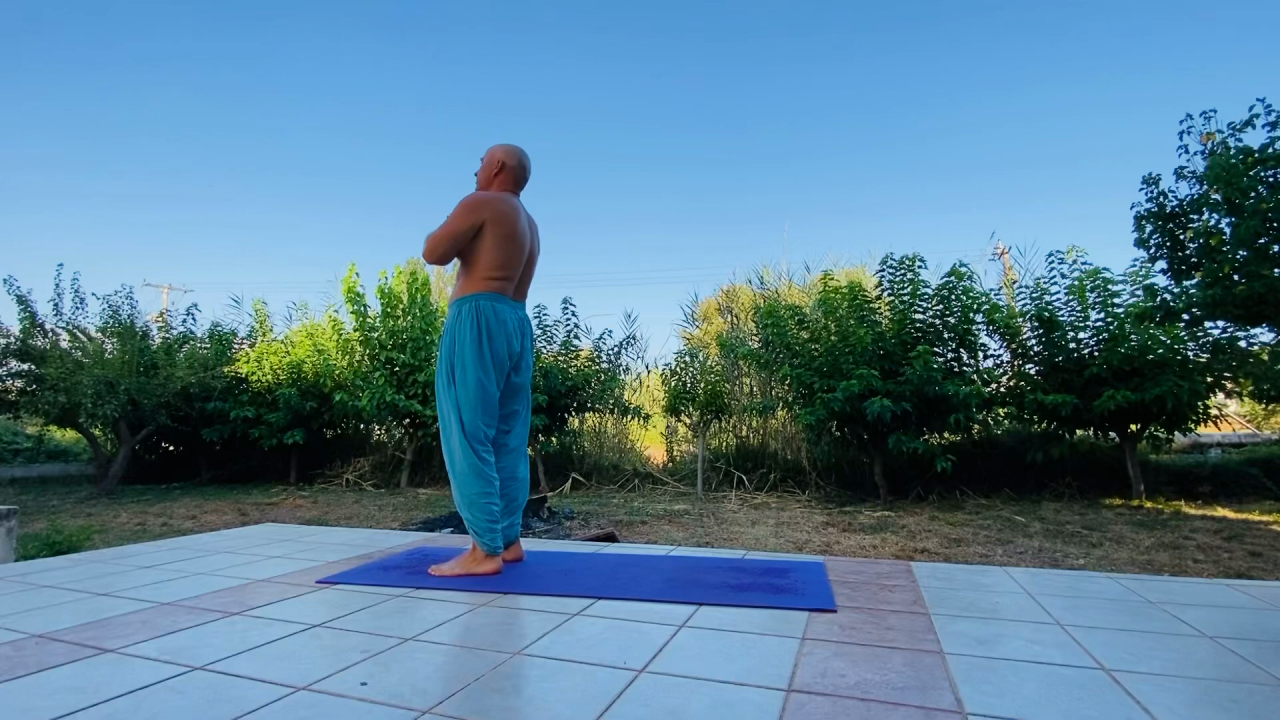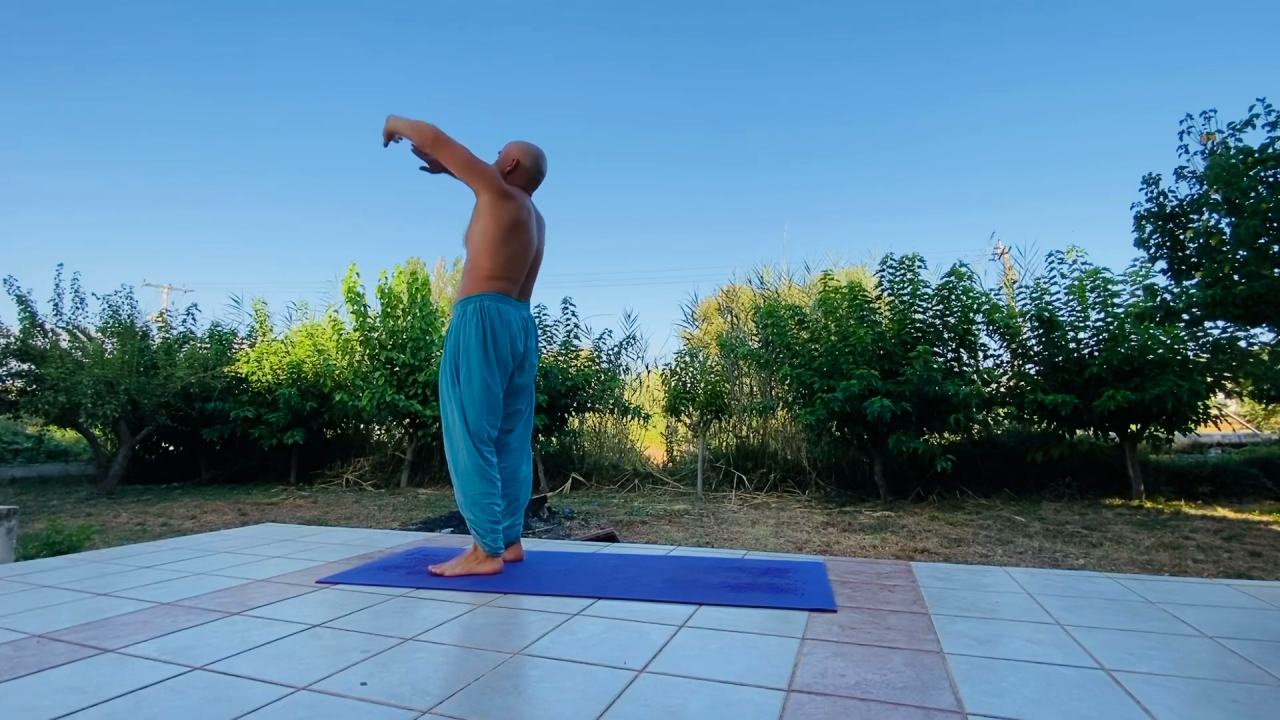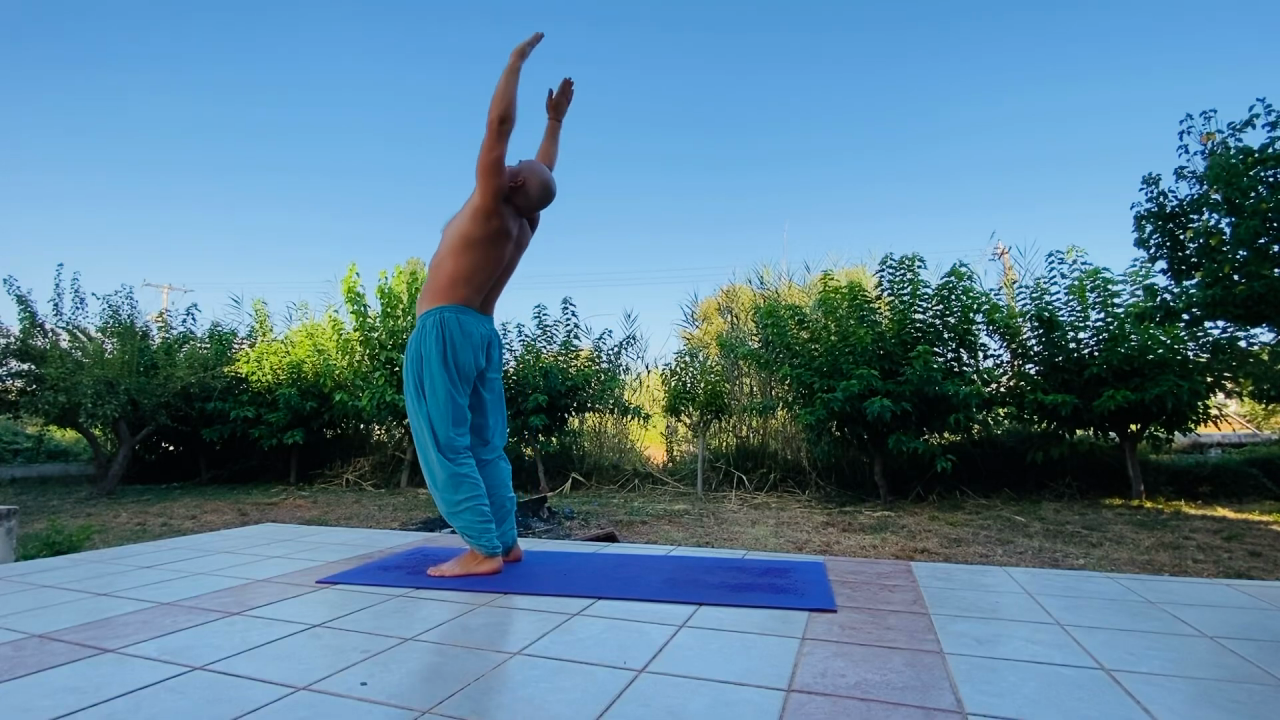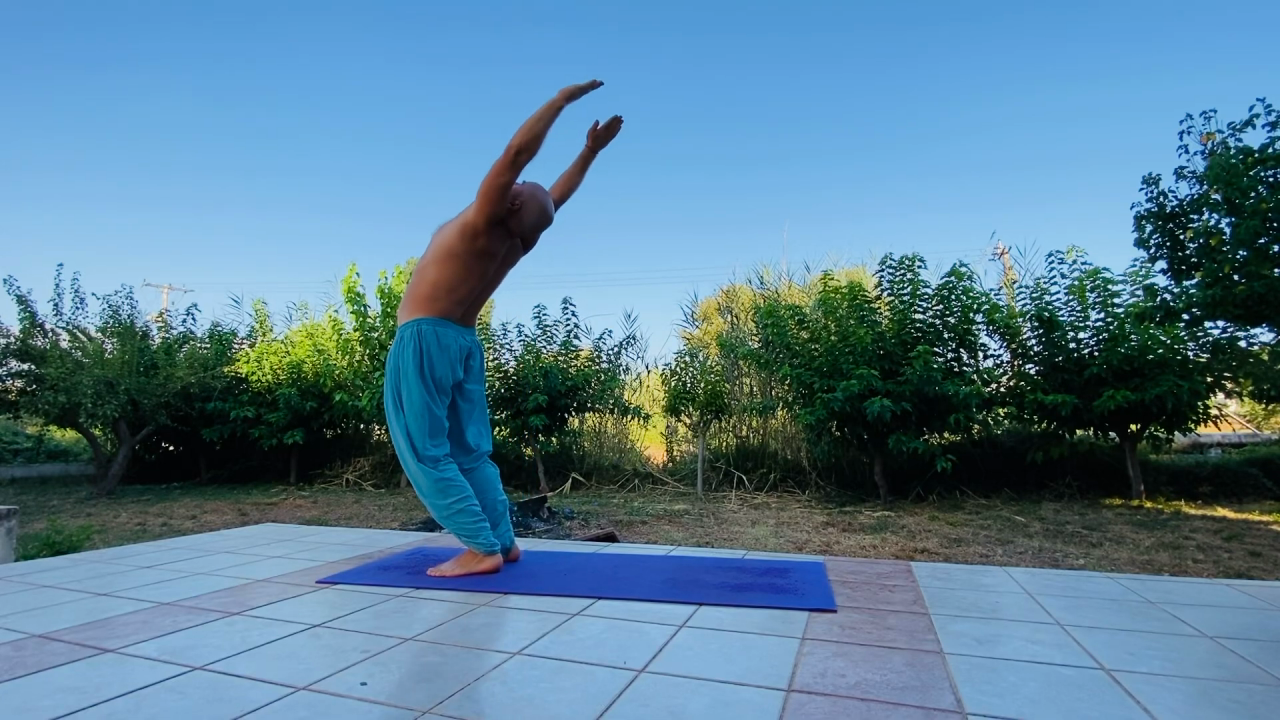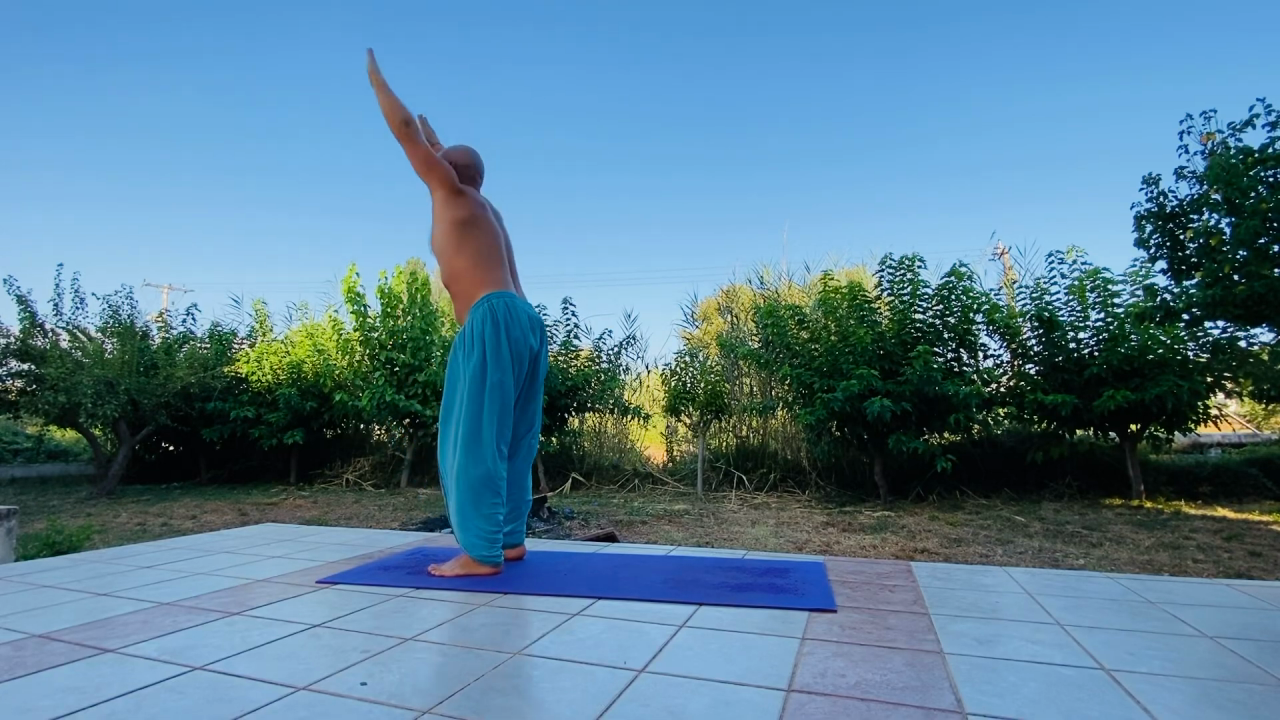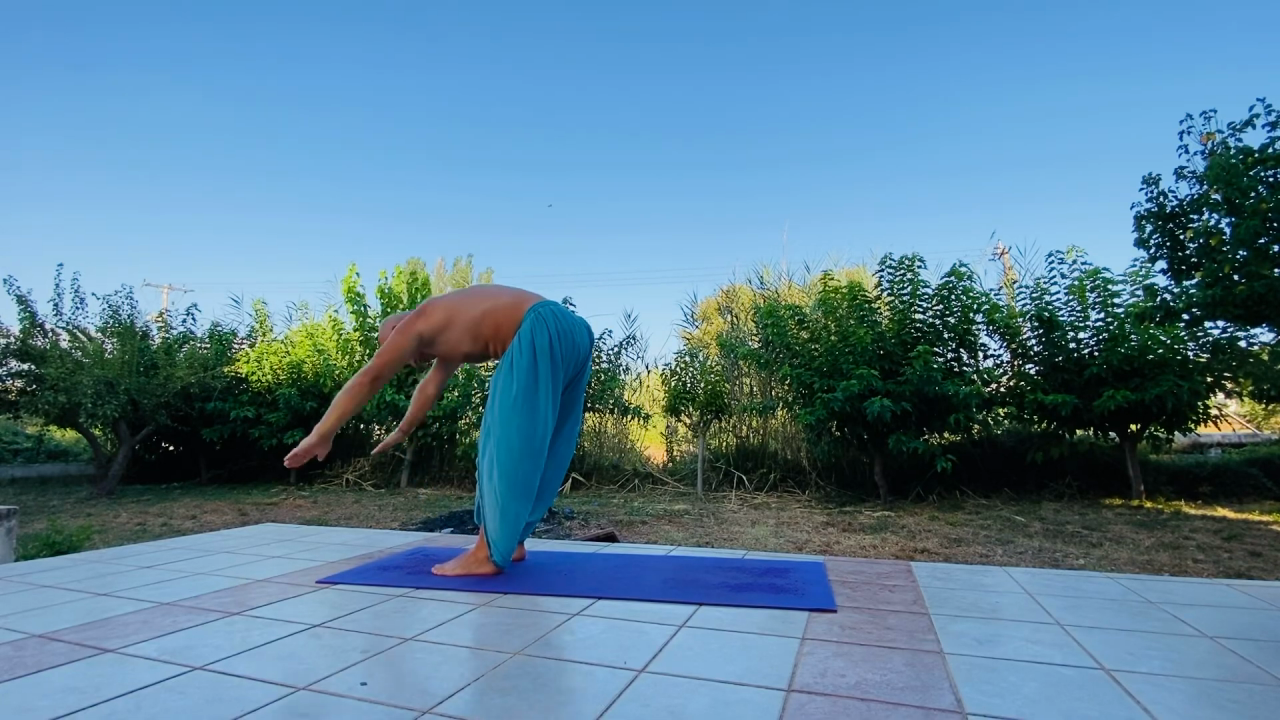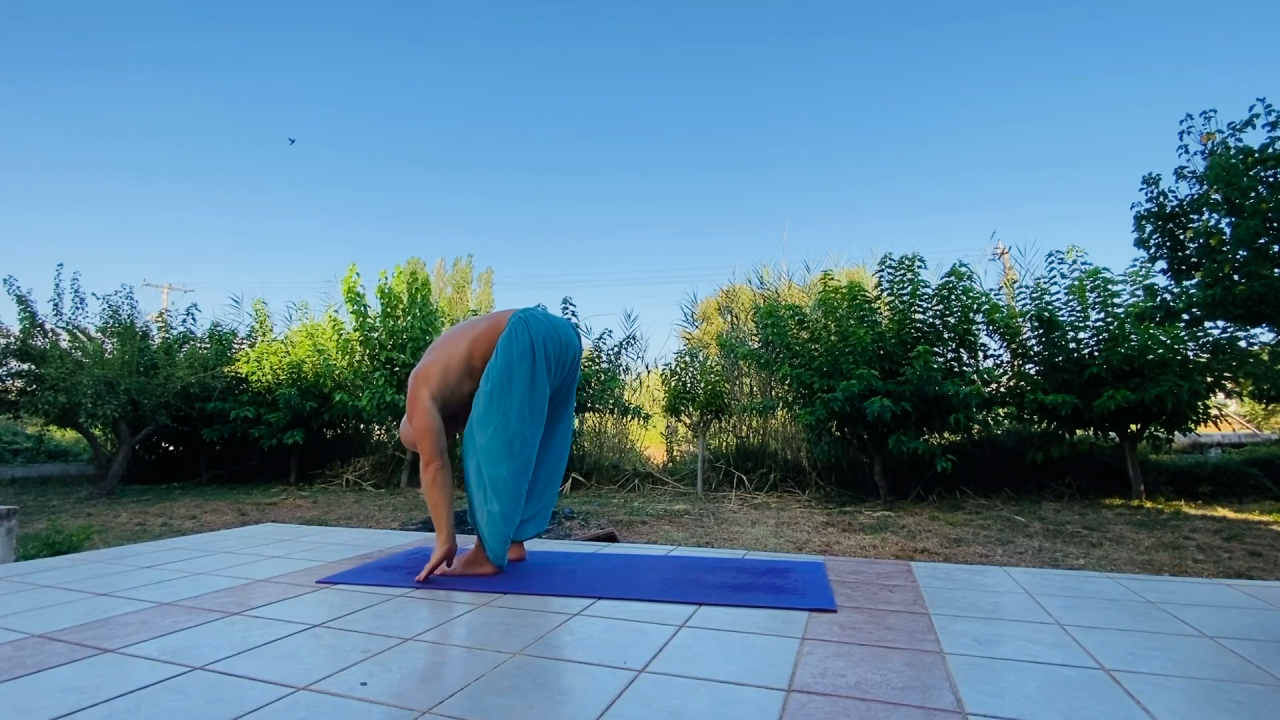
dt=0.7s
person 1, frame 1
left shoulder: (483, 203)
right shoulder: (528, 224)
left elbow: (434, 252)
left wrist: (452, 237)
right wrist: (467, 241)
left hip: (478, 322)
right hip: (515, 325)
left knee: (467, 437)
right knee: (504, 439)
left ankle: (485, 550)
right ankle: (507, 540)
person 1, frame 2
left shoulder: (502, 192)
right shoulder: (531, 213)
left elbow: (435, 138)
left wrist: (396, 124)
right wrist: (440, 166)
left hip: (482, 321)
right hip: (520, 325)
left knee: (471, 438)
right knee: (509, 439)
left ankle: (486, 550)
right ankle: (508, 540)
person 1, frame 3
left shoulder: (492, 208)
right shoulder: (526, 225)
left elbow: (498, 124)
right elbow: (545, 171)
left wrist: (515, 60)
right wrist: (554, 121)
left hip: (444, 332)
right hip: (482, 334)
left knee: (443, 446)
right knee: (483, 445)
left ankle: (482, 549)
right ankle: (504, 541)
person 1, frame 4
left shoulder: (483, 225)
right shoulder: (519, 240)
left elbow: (515, 153)
right elbow: (559, 195)
left wrist: (560, 99)
right wrist: (590, 151)
left hip: (424, 341)
right hip: (463, 345)
left knee: (427, 453)
right knee: (468, 452)
left ankle: (482, 547)
right ankle: (502, 540)
person 1, frame 5
left shoulder: (452, 193)
right shoulder: (485, 208)
left elbow: (403, 131)
left wrist: (377, 81)
right wrist: (431, 137)
left hip: (491, 325)
right hip: (526, 324)
left knee: (471, 441)
right knee: (510, 441)
left ankle: (481, 551)
right ankle: (508, 539)
person 1, frame 6
left shoulder: (419, 322)
right shoulder: (451, 327)
left elbow: (368, 380)
right elbow: (430, 389)
left wrist: (321, 434)
right wrist: (401, 432)
left hip: (541, 334)
right hip: (574, 330)
left knee: (506, 441)
right knee: (536, 446)
left ankle: (488, 553)
right ankle: (511, 540)
person 1, frame 7
left shoulder: (422, 392)
right shoulder: (454, 386)
left elbow: (434, 466)
right elbow: (489, 445)
left wrist: (445, 542)
right wrist: (488, 520)
left hip: (527, 339)
right hip: (562, 334)
left knee: (494, 447)
right knee: (538, 449)
left ankle: (488, 553)
right ankle: (511, 540)
